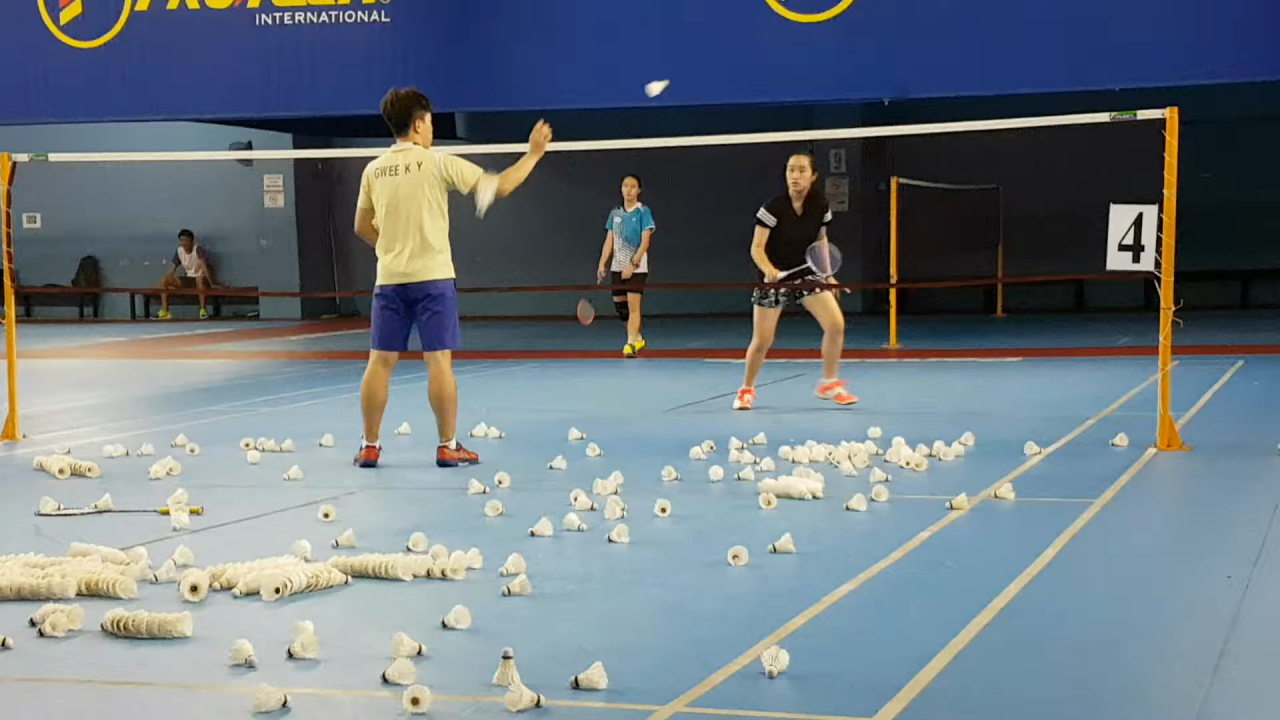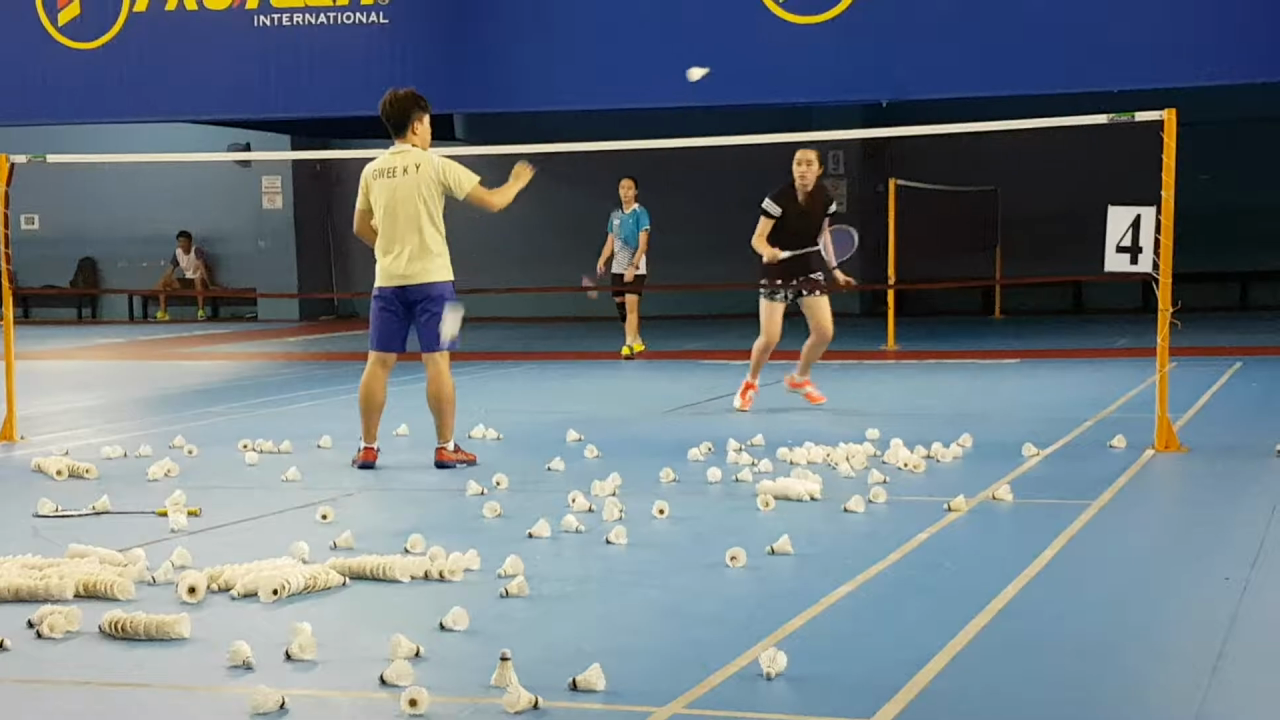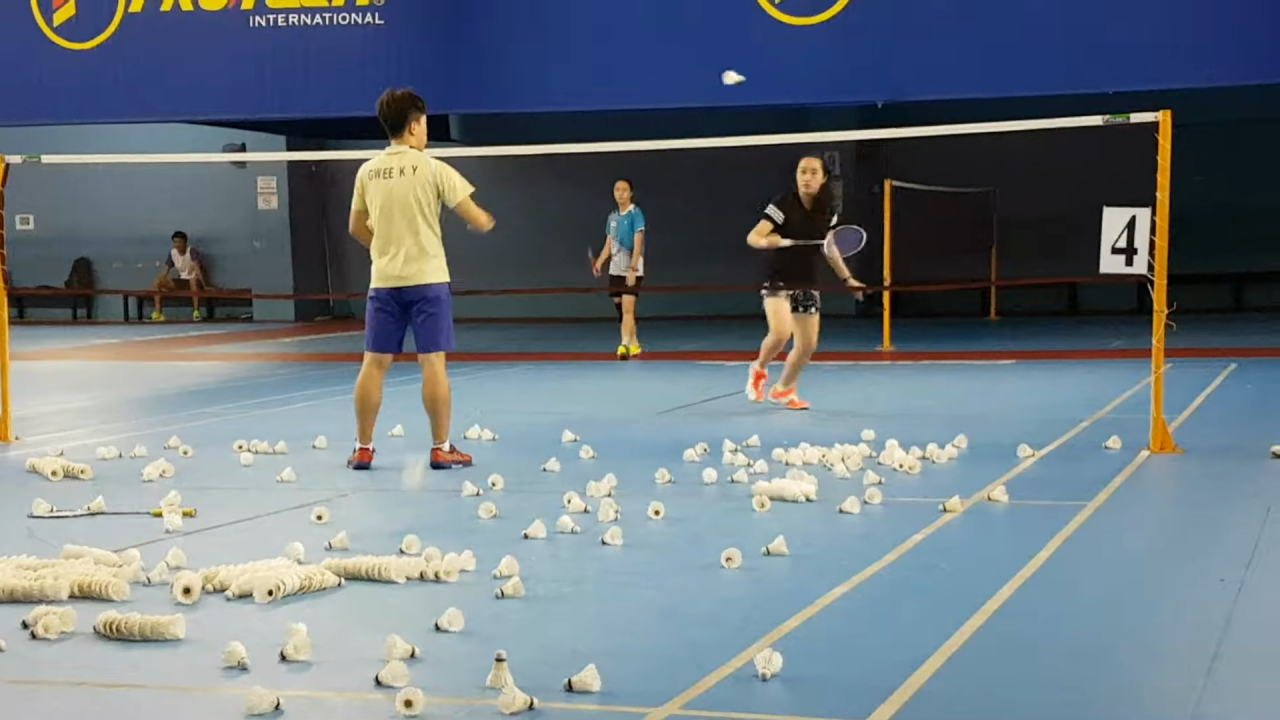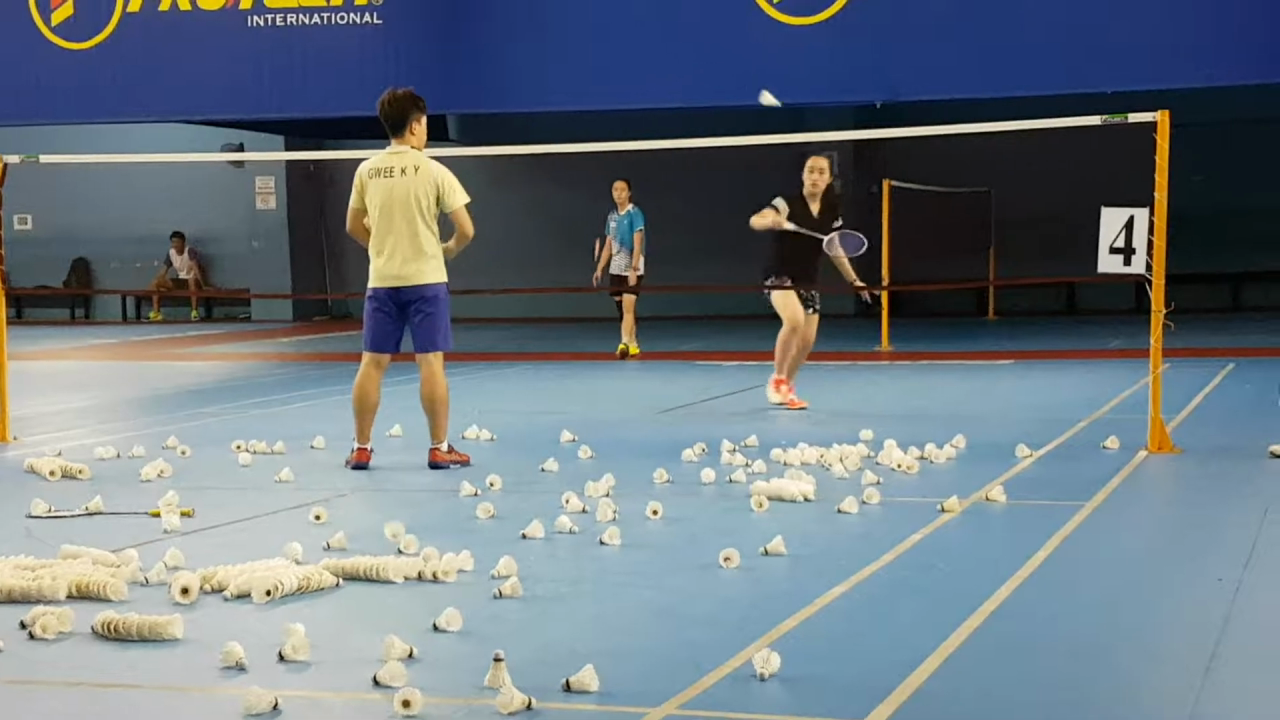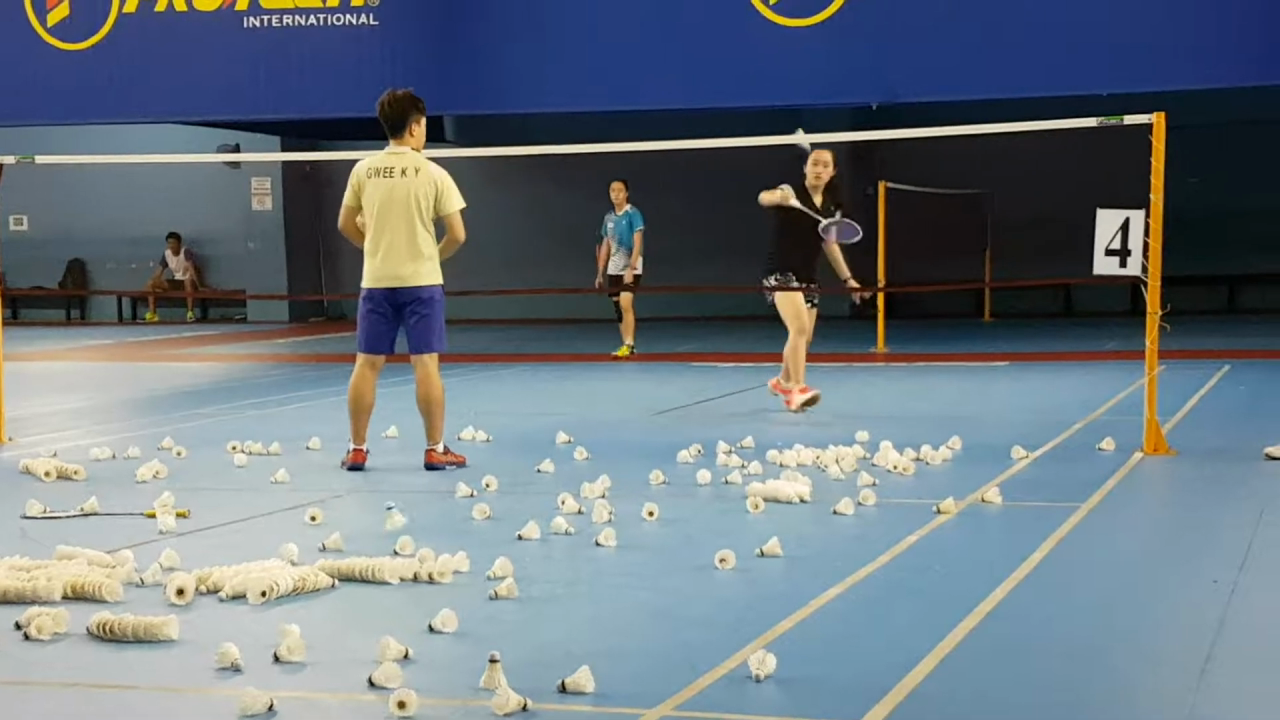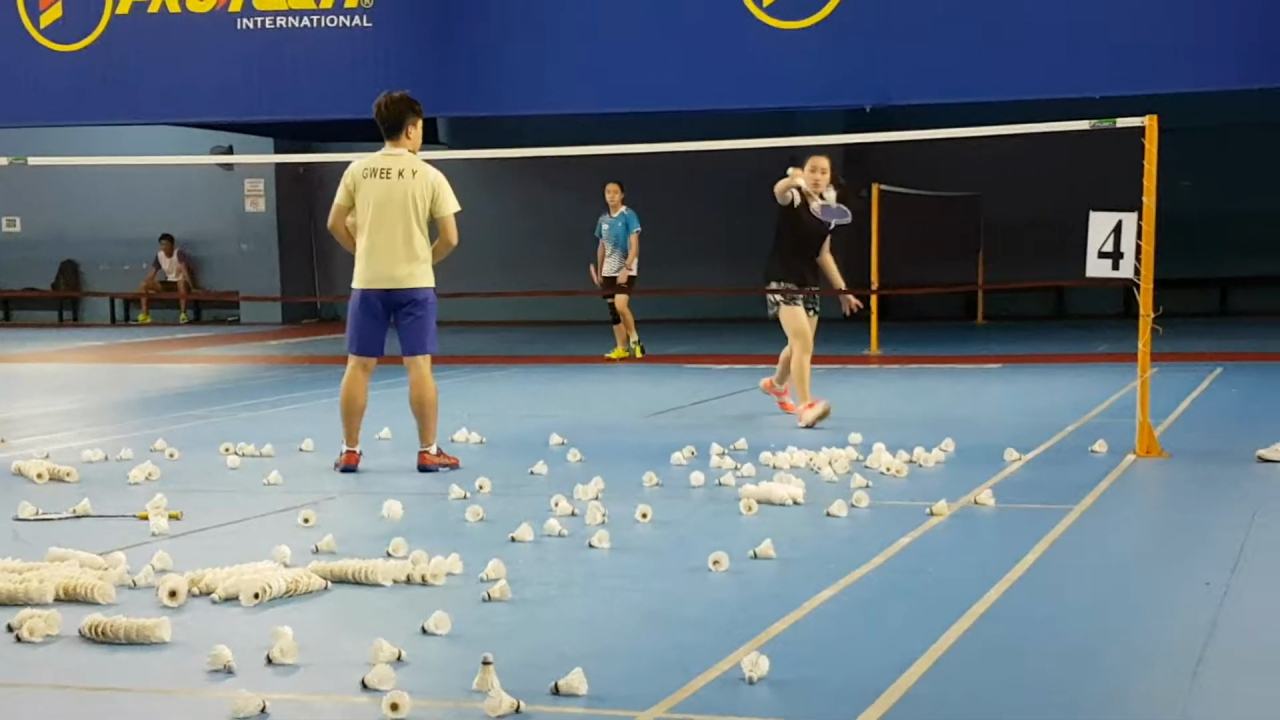
dt=0.1s
person 1, frame 1
left shoulder: (373, 170)
right shoulder: (438, 163)
left elbow: (362, 226)
right elbow: (500, 186)
right wrist: (534, 152)
left hip: (389, 279)
right hip: (432, 276)
left knee: (380, 360)
right knee: (439, 361)
left ankle: (369, 446)
right ankle: (447, 446)
person 1, frame 2
left shoulder: (372, 172)
right shoulder: (435, 166)
left elbow: (360, 227)
right elbow: (493, 202)
right wrist: (519, 179)
left hip: (388, 280)
right hip: (431, 279)
left knee: (379, 362)
right knee: (437, 362)
left ankle: (367, 448)
right ankle: (446, 447)
person 1, frame 3
left shoulder: (367, 172)
right shoulder: (433, 169)
left elbow: (356, 228)
right elbow: (479, 221)
right wrist: (487, 220)
left hip: (384, 282)
right hip: (427, 280)
left knee: (374, 363)
right knee: (432, 363)
left ankle: (363, 448)
right ankle: (441, 448)
person 1, frame 4
left shoulder: (366, 171)
right shoulder: (433, 171)
left elbow: (354, 227)
right elbow: (465, 230)
right wrist: (451, 248)
left hip: (382, 281)
right hip: (425, 280)
left knee: (373, 364)
right knee: (431, 363)
left ankle: (361, 449)
right ankle: (440, 449)
person 1, frame 5
left shoulder: (363, 171)
right shoulder: (433, 174)
left elbow: (346, 225)
right elbow: (457, 235)
left hip: (376, 282)
right hip: (421, 281)
left knee: (367, 365)
right knee: (426, 364)
left ankle: (357, 449)
right ankle: (435, 450)
person 1, frame 6
left shoulder: (357, 171)
right shoulder: (429, 176)
left elbow: (335, 225)
right elbow: (450, 238)
left hip: (367, 283)
right hip: (414, 283)
left knee: (359, 366)
right knee: (419, 366)
left ankle: (350, 451)
right ankle: (428, 451)
person 2, frame 1
left shoulder: (821, 207)
right shoulder: (773, 207)
right elbow: (756, 248)
left wrist: (827, 277)
right wrist: (768, 269)
left hip: (807, 275)
right hip: (775, 278)
left knee: (836, 324)
right knee: (763, 340)
left ankle: (830, 383)
right ankle: (747, 389)
person 2, frame 2
left shoulder: (825, 200)
right shoulder: (778, 198)
right elbow: (757, 239)
left wrist: (834, 269)
right wrist: (768, 251)
left hip: (810, 272)
right hip: (777, 274)
left knee: (824, 332)
right knee: (770, 337)
left ankle: (799, 378)
right ankle: (750, 383)
person 2, frame 3
left shoulder: (827, 210)
right shoulder: (782, 205)
right elbow: (752, 238)
left wrist: (846, 277)
right wrist: (767, 241)
left hip: (807, 283)
right hip: (777, 280)
left knee: (808, 345)
right knee: (781, 333)
left ankle: (784, 389)
right ankle: (759, 370)
person 2, frame 4
left shoulder: (832, 211)
right shoulder: (788, 202)
right elbow: (755, 221)
left wrist: (853, 280)
right wrist: (772, 222)
left hip: (808, 282)
right hip: (780, 277)
left knee: (805, 342)
right knee: (794, 322)
left ankle: (784, 387)
right ankle: (777, 378)
person 2, frame 5
left shoulder: (832, 205)
right shoulder: (791, 193)
left elbow: (830, 245)
right elbow: (763, 198)
left wrist: (849, 280)
right wrist: (780, 197)
left hip: (807, 276)
right hip: (780, 273)
left knee: (802, 334)
right knee: (800, 327)
left ankle: (782, 384)
right ankle: (799, 391)
person 2, frame 6
right shoulder: (791, 200)
right elbow: (779, 189)
left wrist: (842, 291)
right wrist: (792, 179)
left hip: (807, 285)
right hip: (782, 283)
left knee: (800, 346)
right knee: (803, 342)
left ankle: (775, 384)
right ankle: (806, 407)
